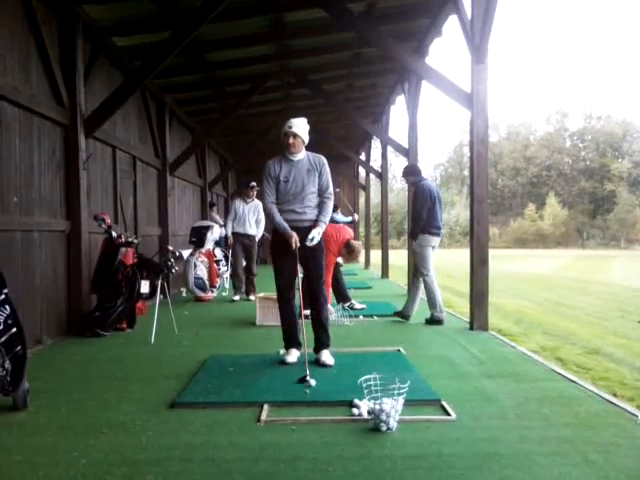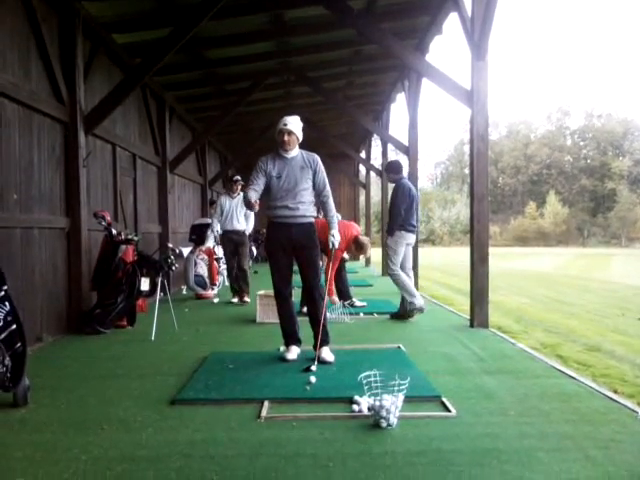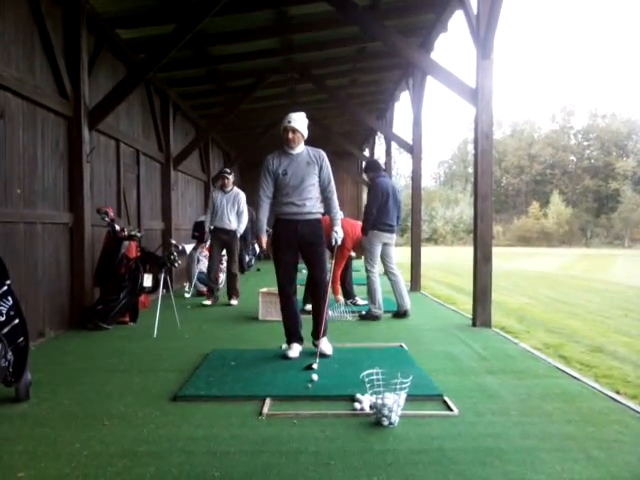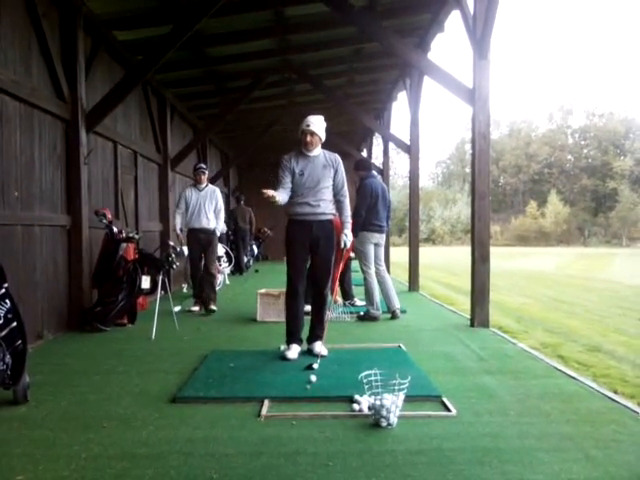
dt=0.7s
person 1, frame 1
left shoulder: (318, 162)
right shoulder: (273, 166)
left elbow: (327, 198)
right elbow: (269, 202)
left wrist: (320, 226)
right wrist: (287, 231)
left hip: (311, 233)
right hip: (284, 234)
left knee: (317, 291)
right knee: (285, 292)
left ankle: (322, 347)
right ankle: (292, 346)
person 1, frame 2
left shoulder: (312, 160)
right shoulder: (266, 163)
left elbow: (325, 195)
right elbow: (253, 190)
left wrist: (333, 227)
right wrist: (250, 200)
left hip: (305, 229)
right hip: (277, 230)
left knee: (314, 287)
right knee: (282, 289)
left ankle: (322, 343)
right ankle: (292, 343)
person 1, frame 3
left shoulder: (318, 157)
right shoulder: (272, 161)
left elbow: (329, 192)
right elbow: (265, 197)
left wrist: (337, 223)
right wrist: (261, 230)
left hip: (312, 225)
right hip: (284, 227)
left knee: (319, 282)
right knee: (286, 287)
left ankle: (320, 335)
right ankle: (294, 340)
person 1, frame 4
left shoulder: (334, 160)
right shoulder: (289, 160)
left elbow: (342, 195)
right elbow: (286, 190)
left wrist: (347, 226)
right wrist: (277, 195)
left hip: (325, 226)
right hip: (298, 226)
left knee: (321, 285)
right knee: (295, 285)
left ankle: (316, 338)
right ankle: (293, 341)
person 2, frame 1
left shoulder: (421, 187)
right shoulder: (433, 186)
left elbow: (419, 215)
left wrist: (413, 235)
left hip: (424, 235)
right hip: (435, 234)
left knee: (427, 275)
right knee: (418, 274)
left ankle: (438, 315)
right ankle: (407, 311)
person 2, frame 2
left shoulder: (401, 186)
right shoulder: (409, 186)
left elbow: (398, 212)
left wrist: (390, 231)
left hip: (400, 232)
right hip: (409, 233)
left knee: (393, 270)
right knee: (406, 271)
left ankle: (416, 302)
right ankle: (406, 308)
person 2, frame 3
left shoulder: (376, 184)
right shoulder: (392, 185)
left elbow: (370, 210)
right elbow: (398, 210)
left wrist: (365, 230)
left hip: (376, 232)
right hip: (390, 233)
left knee: (372, 271)
right knee: (392, 269)
left ankle: (375, 311)
right ankle: (404, 307)
person 2, frame 4
left shoulder: (365, 185)
right shoulder: (382, 185)
left elbow: (359, 212)
right elbow: (388, 210)
left wrist: (354, 233)
left hip: (366, 233)
right hip: (380, 233)
left knee: (368, 272)
right knee: (381, 269)
left ankle: (374, 311)
right ankle: (394, 307)
person 3, frame 1
left shoulder: (258, 204)
right shoulder: (236, 202)
left elbow: (261, 222)
right elbow: (230, 219)
left wrist: (257, 237)
right wrist: (229, 234)
left hip: (251, 237)
right hip: (237, 236)
left knee: (251, 267)
right knee: (237, 264)
left ankle: (250, 292)
right ankle: (238, 291)
person 3, frame 2
left shoulder: (245, 199)
right shoulder: (222, 199)
left elbow: (250, 217)
right elbow: (216, 217)
left wrist: (247, 232)
left hip: (241, 234)
right hip: (227, 235)
left knee: (242, 265)
right knee: (231, 266)
left ankle: (244, 294)
right ankle: (236, 293)
person 3, frame 3
left shoulder: (239, 194)
right shoulder: (215, 194)
left elbow: (243, 216)
right elbow: (210, 212)
left wrist: (238, 232)
right wrist: (207, 229)
left hip: (232, 233)
right hip: (217, 232)
left knee: (232, 266)
right knee: (213, 263)
left ankle: (233, 295)
right ankle: (212, 294)
person 3, frame 4
left shoulder: (215, 191)
right shoulder: (187, 192)
left elbow: (220, 213)
right elbow: (179, 212)
left wrist: (218, 231)
right wrist: (179, 231)
left hip: (210, 233)
right hip: (193, 233)
left knee: (210, 268)
right knee: (195, 269)
left ankle: (210, 302)
right ankle: (198, 300)
